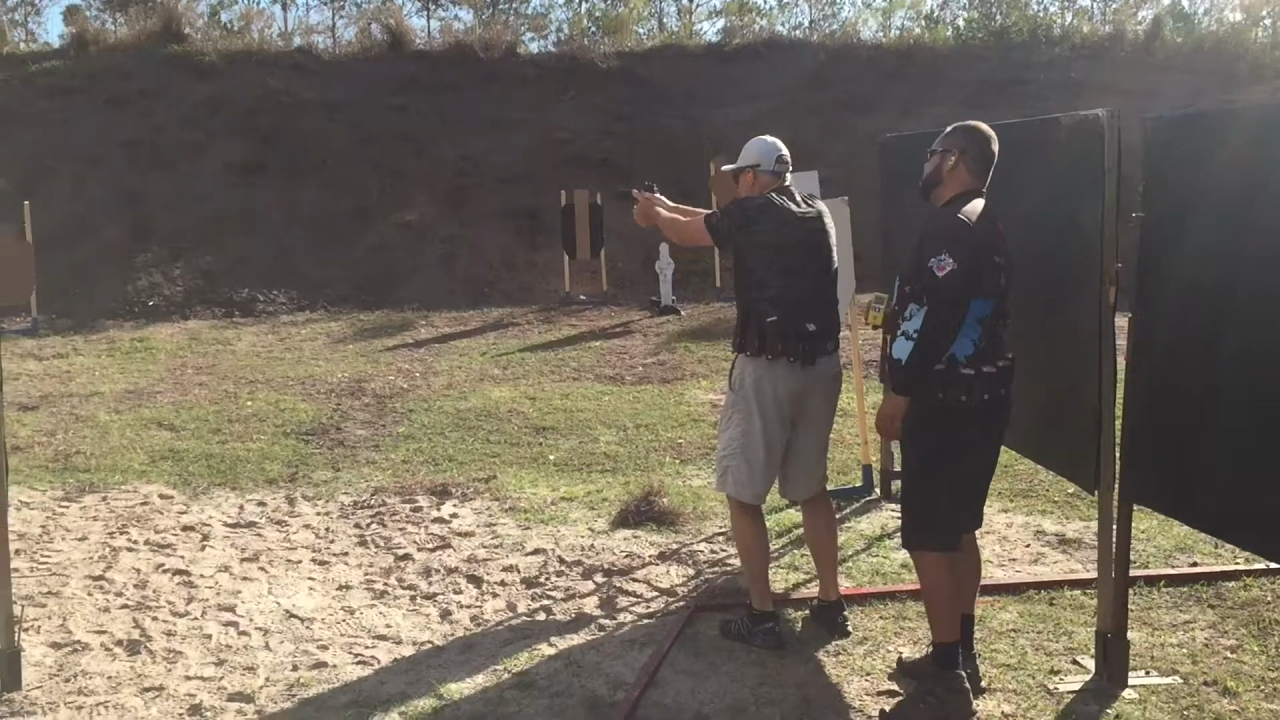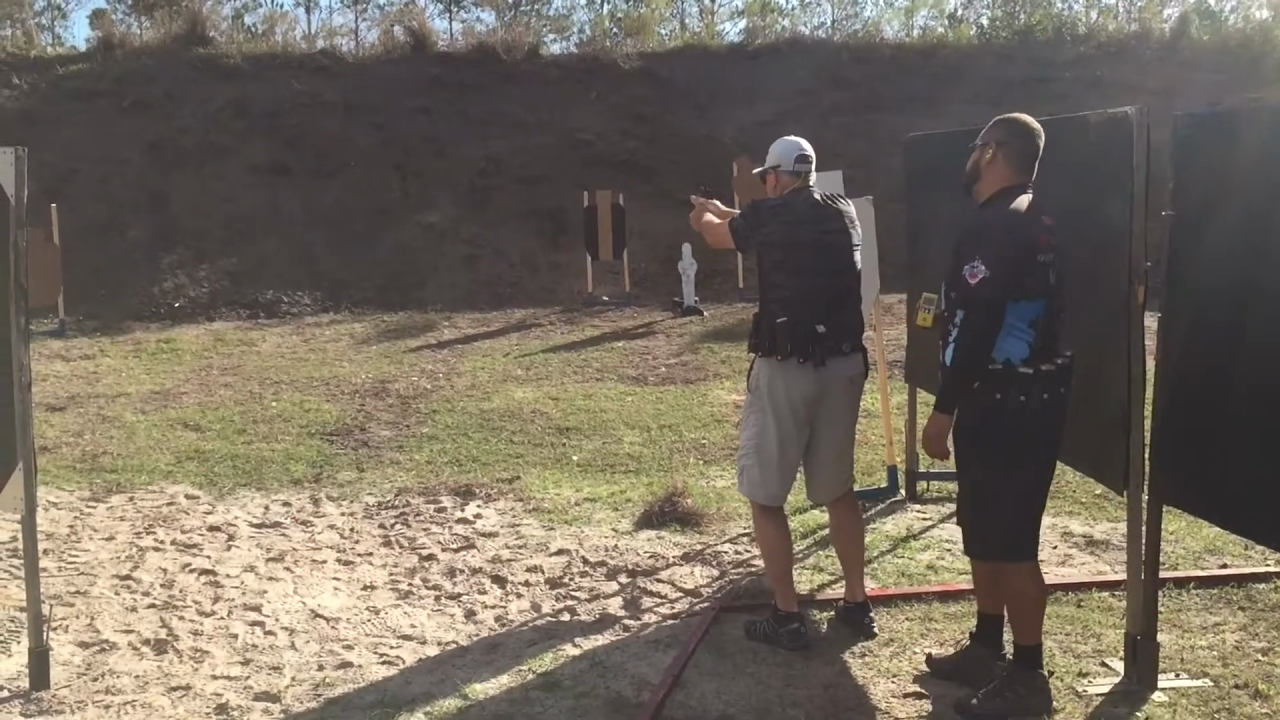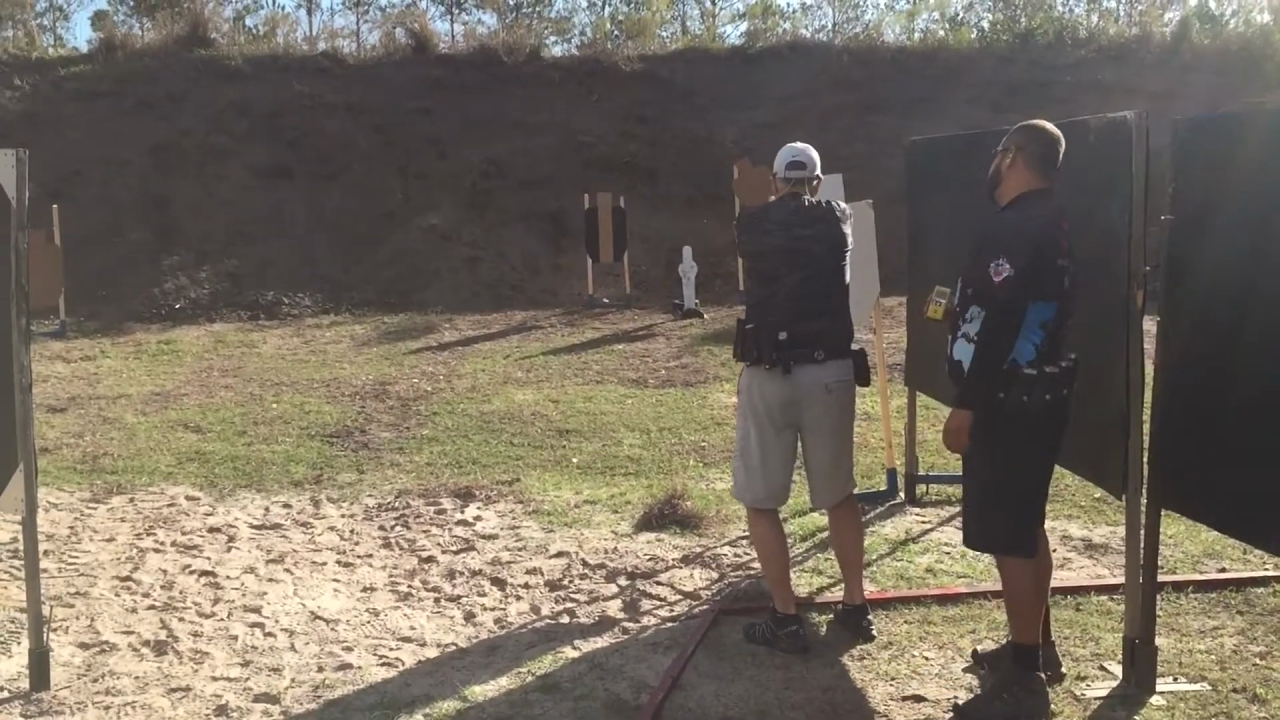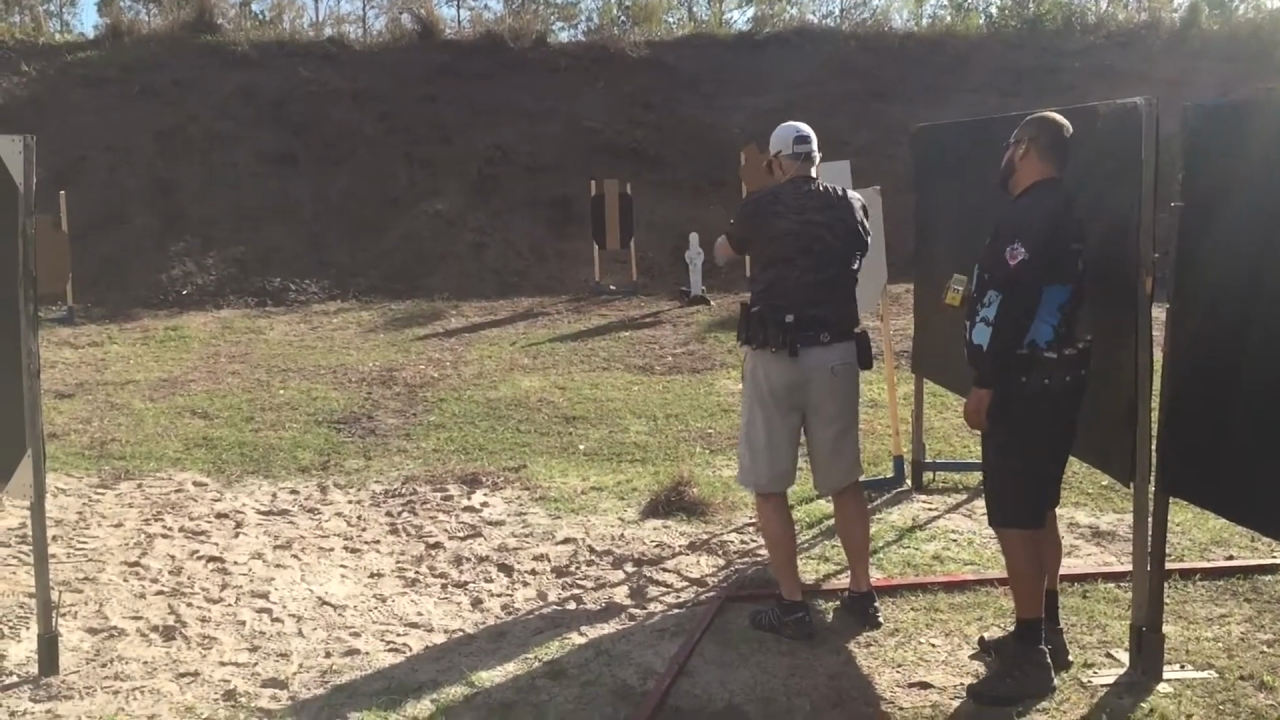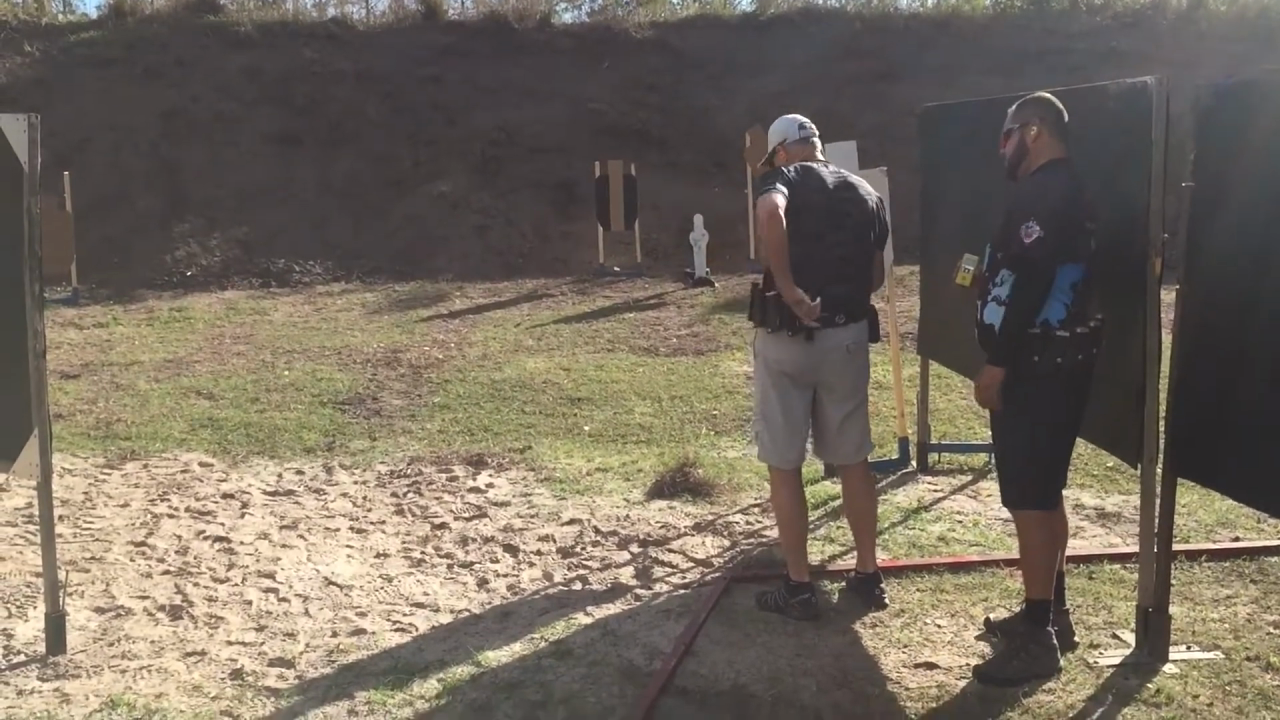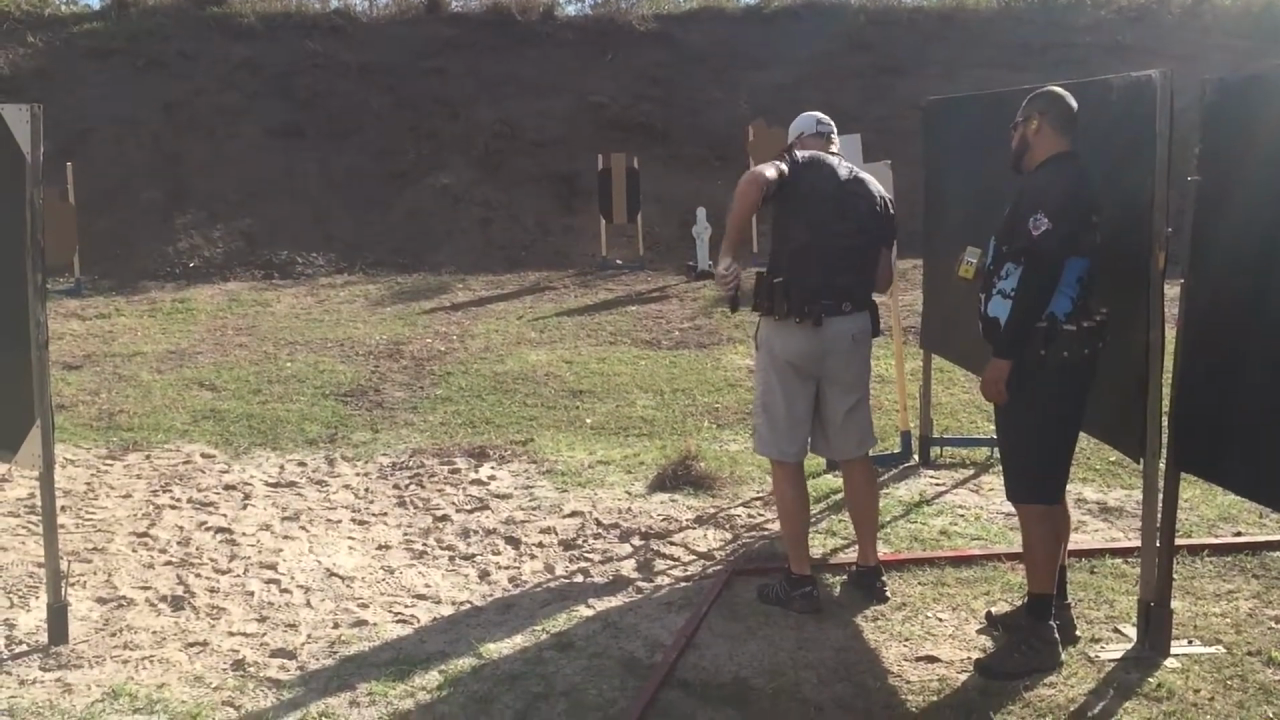
dt=0.7s
person 1, frame 1
left shoulder: (951, 225)
right shoulder: (984, 225)
left elbow: (943, 315)
left wrist: (899, 391)
right wrist: (897, 319)
left hip: (948, 400)
right hip: (977, 395)
left knee: (927, 536)
right knee: (955, 529)
right ankle: (958, 654)
person 1, frame 2
left shoulder: (992, 226)
right shoulder: (1032, 220)
left elbow: (980, 326)
left wrist: (943, 410)
right wrist: (948, 312)
left hip: (1007, 404)
right hip: (1026, 396)
left knee: (1008, 542)
right knee: (987, 530)
right ankle: (985, 647)
person 1, frame 3
left shoulder: (1013, 226)
right shoulder: (1049, 223)
left elbow: (1000, 322)
left wrist: (966, 405)
right wrist: (963, 309)
left hip: (1009, 401)
right hip: (1039, 395)
left knee: (1007, 537)
right knee: (1025, 527)
right ankle: (1037, 646)
person 1, frame 4
left shoulder: (1028, 213)
right shoulder: (1059, 210)
left elbow: (1016, 305)
left wrist: (984, 385)
right wrist: (981, 295)
left hip: (1024, 384)
right hip: (1051, 378)
left knee: (1013, 515)
right knee: (1036, 510)
left ankle: (1030, 656)
right ankle: (1044, 633)
person 1, frame 5
left shoulder: (1043, 191)
right shoulder: (1061, 189)
left elbow: (1031, 282)
left wrist: (996, 363)
left hip: (1035, 364)
right hip: (1054, 359)
left knee: (1028, 498)
right knee: (1043, 493)
left ankle: (1038, 638)
right ankle: (1049, 613)
person 1, frame 6
left shoulder: (1051, 185)
right shoulder: (1063, 183)
left elbow: (1039, 275)
left wrist: (1003, 355)
left hip: (1040, 358)
right hip: (1054, 354)
left knee: (1033, 493)
right knee: (1044, 488)
left ankle: (1039, 632)
right ankle: (1051, 607)
person 2, frame 1
left shoulder: (751, 212)
right shoulder: (816, 212)
left elbow: (689, 234)
left wrist: (655, 214)
right wrist: (668, 204)
left hip: (768, 367)
right hip: (821, 364)
left knee: (743, 494)
right knee: (812, 488)
left ankle: (762, 616)
right ankle: (831, 603)
person 2, frame 2
left shoulder: (767, 215)
right shoulder: (842, 213)
left elbow: (720, 236)
left wrist: (703, 217)
right wrist: (720, 208)
left hip: (785, 369)
right hip: (844, 365)
left knee: (764, 496)
right knee: (839, 489)
left ankle: (787, 617)
right ankle: (857, 603)
person 2, frame 3
left shoulder: (751, 223)
right shoulder: (836, 219)
left hip: (767, 374)
right hip: (829, 371)
left knee: (761, 501)
right knee: (839, 493)
left ankle: (786, 619)
right ankle: (855, 606)
person 2, frame 4
left shoulder: (760, 206)
right shoulder: (849, 206)
left elbow: (723, 253)
left hip: (773, 359)
right hip: (835, 355)
left knee: (768, 487)
right knee: (844, 480)
left ankle: (792, 606)
right ankle: (862, 594)
person 2, frame 5
left shoulder: (785, 177)
right shoulder: (866, 194)
left elbow: (769, 215)
right elbow: (876, 277)
left wrist: (789, 288)
left hip: (787, 337)
right hip: (848, 335)
left knee: (784, 465)
right knee: (853, 459)
left ankle: (798, 587)
right ankle: (868, 575)
person 2, frame 6
left shoulder: (797, 166)
right shoulder: (875, 193)
left elbow: (756, 178)
right elbow: (883, 280)
left wrist: (728, 251)
left hip: (790, 329)
right hip: (850, 328)
left knee: (786, 458)
right knee: (854, 453)
left ankle: (799, 579)
right ankle: (870, 568)
